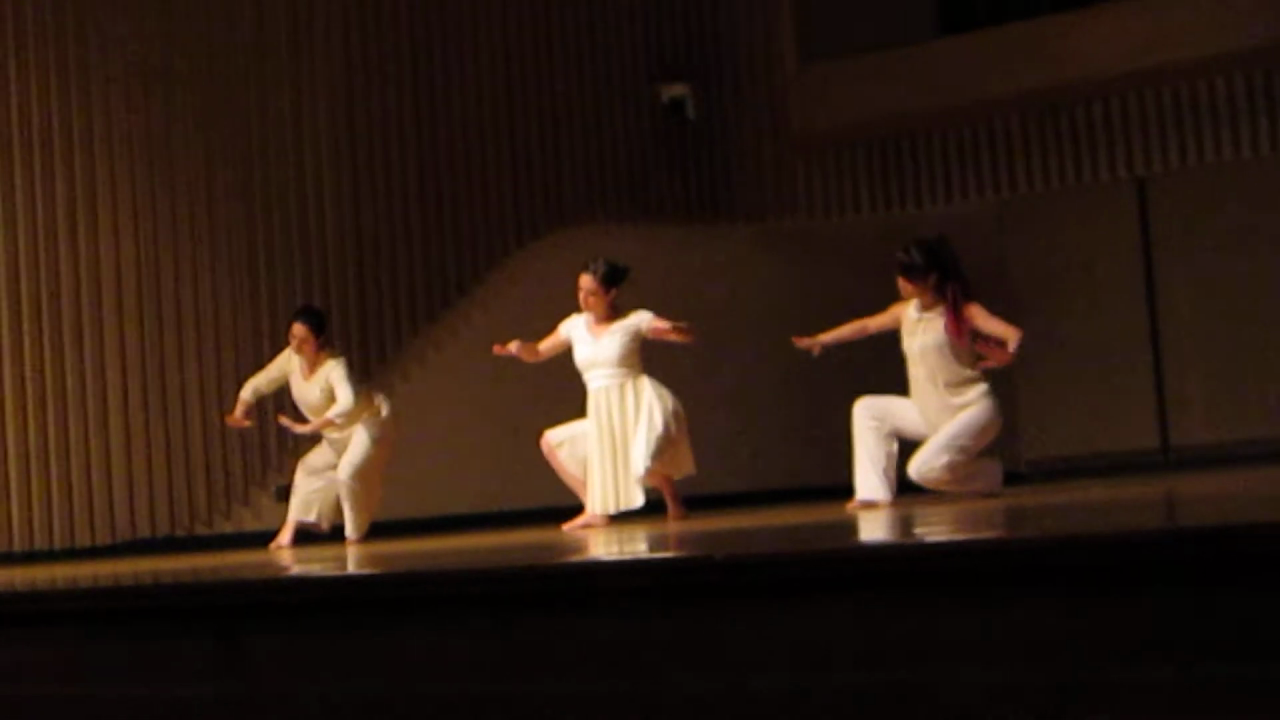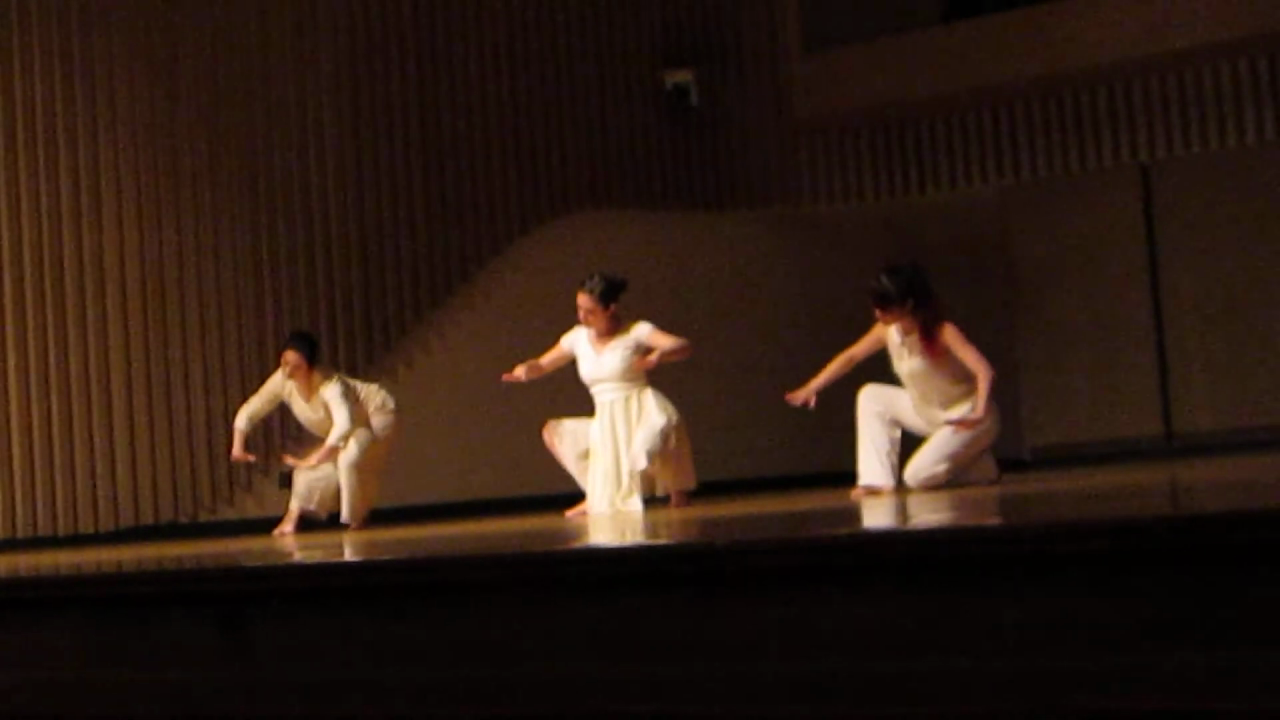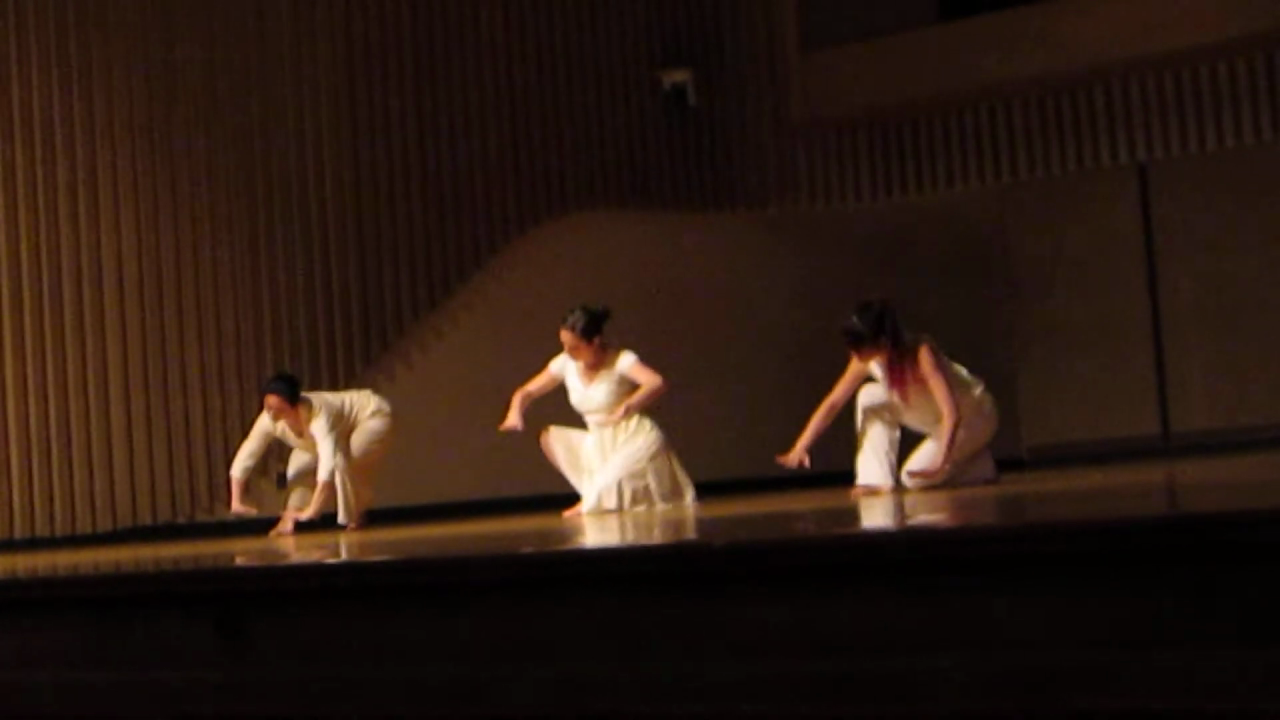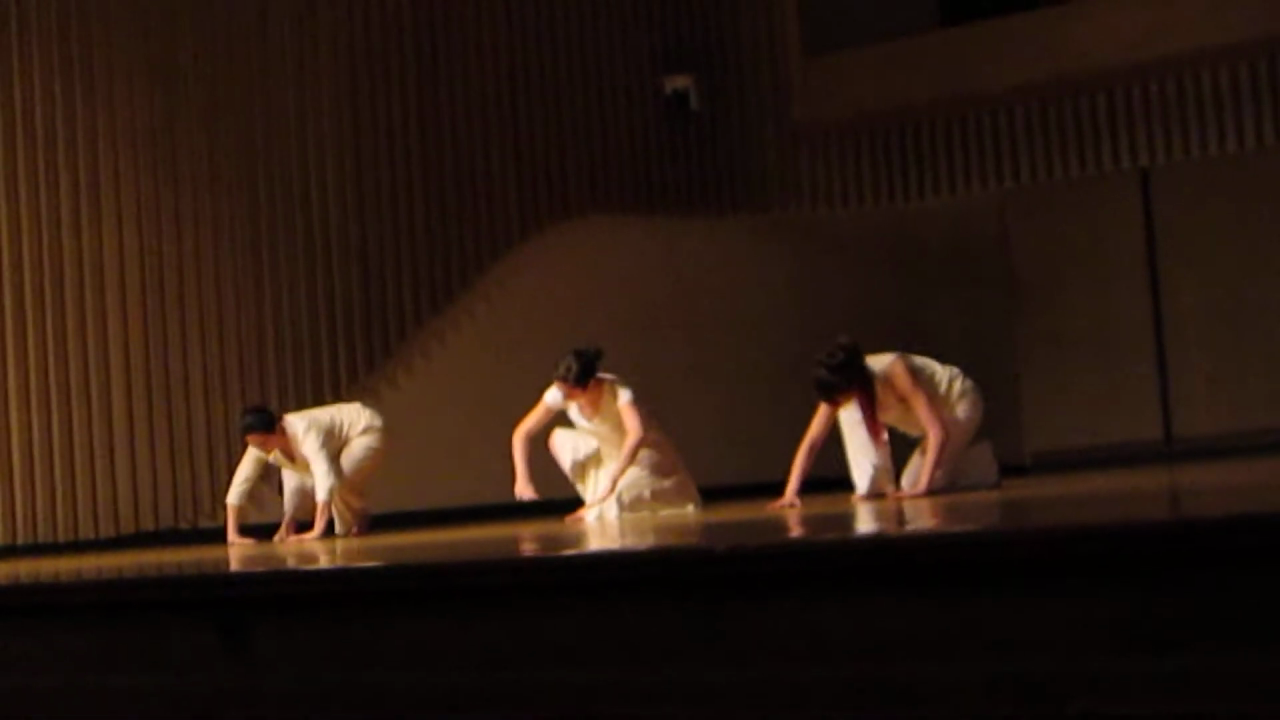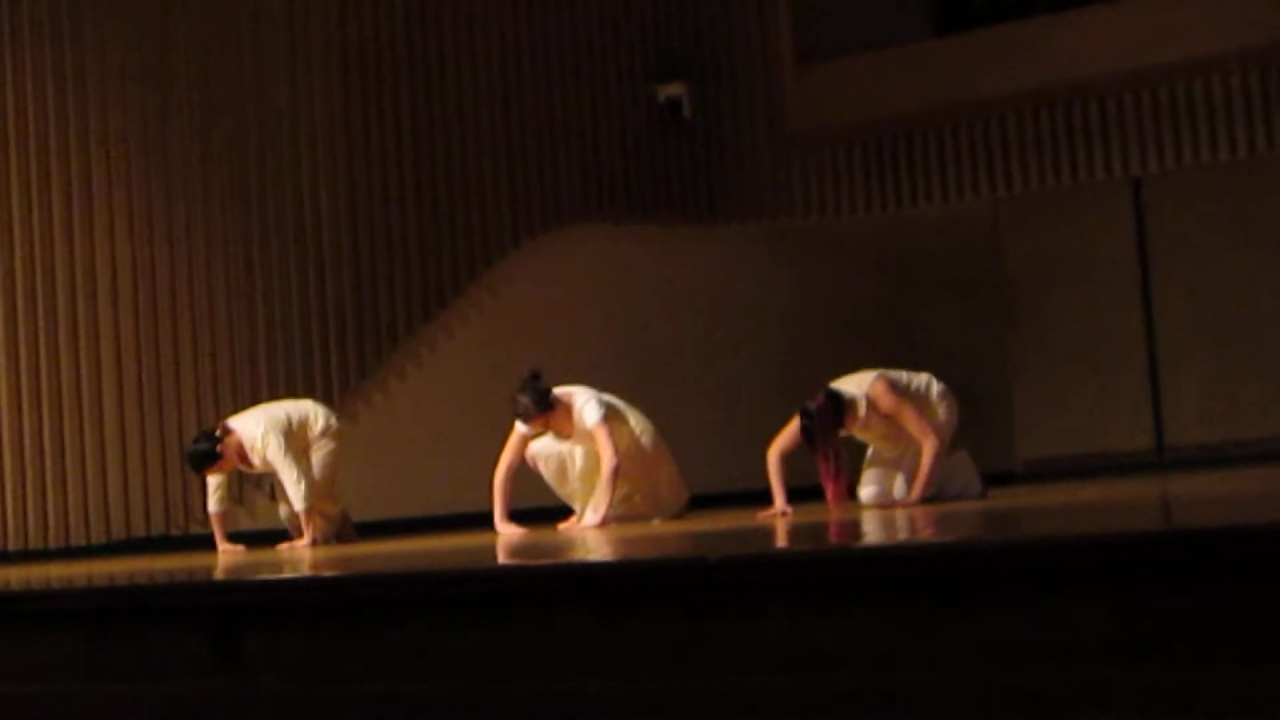
dt=1s
person 1, frame 1
left shoulder: (964, 311)
right shoulder: (904, 311)
left elbow: (1013, 333)
right elbow: (866, 325)
left wrist: (1008, 354)
right wrist: (820, 339)
left hip: (972, 409)
right hip: (930, 414)
left knee: (923, 469)
right knee: (867, 409)
left ankle: (988, 474)
right ankle: (875, 493)
person 1, frame 2
left shoulder: (942, 331)
right shoulder: (886, 331)
left elbow: (984, 370)
right elbow: (850, 356)
left wrist: (979, 415)
right wrist: (811, 388)
left hip: (965, 416)
right hip: (928, 414)
left knee: (918, 477)
right knee: (871, 396)
left ankle: (978, 465)
right ankle: (878, 479)
person 1, frame 3
left shoulder: (921, 355)
right shoulder: (865, 361)
left elbow: (951, 412)
right elbow: (833, 403)
left wrist: (939, 462)
right wrist: (800, 447)
left hip: (973, 413)
right hip: (931, 417)
left knee: (914, 479)
right knee: (869, 396)
left ankle: (978, 465)
right ankle: (877, 480)
person 1, frame 4
left shoulder: (895, 373)
right shoulder: (842, 388)
left elbow: (937, 432)
right elbow: (811, 441)
left wrist: (922, 485)
right wrist: (791, 492)
left hip: (959, 402)
left knee: (911, 485)
right knee: (850, 413)
left ankle: (979, 464)
right ankle: (877, 487)
person 1, frame 5
left shoulder: (878, 394)
right shoulder: (822, 410)
left elbow: (932, 441)
right elbow: (775, 452)
left wrist: (916, 494)
right wrist: (780, 502)
left hip: (934, 406)
right hip: (895, 428)
left knee: (904, 494)
right knee: (872, 496)
left ankle: (959, 471)
person 2, frame 1
left shoulder: (634, 320)
right shoulder: (575, 325)
left elbow: (687, 335)
right elbow: (537, 353)
left wrist: (669, 329)
right wrist: (518, 347)
left hip: (640, 405)
right hip: (603, 416)
left knee: (643, 463)
right knee: (550, 442)
left ankle: (673, 502)
right ankle: (594, 510)
person 2, frame 2
left shoulder: (636, 331)
right shoulder: (577, 337)
left elbow: (683, 346)
right elbow: (541, 366)
left wrist: (658, 355)
right wrist: (524, 369)
left hip: (643, 414)
right hip: (607, 424)
left knee: (643, 455)
right knee: (553, 432)
left ankle: (676, 490)
right ankle: (596, 494)
person 2, frame 3
left shoulder: (621, 360)
right shoulder: (565, 364)
left elbow: (657, 383)
right elbow: (526, 391)
left wrist: (626, 408)
right wrist: (515, 412)
left hip: (636, 440)
right hip: (599, 444)
left knee: (605, 495)
right knee: (550, 437)
right ankle: (591, 495)
person 2, frame 4
left shoulder: (617, 392)
right shoulder: (559, 393)
left elbow: (637, 434)
right elbow: (521, 433)
left wrist: (612, 480)
right wrist: (522, 479)
left hip: (643, 454)
right hip: (606, 451)
left knee: (610, 506)
right knee: (558, 438)
right ankle: (594, 501)
person 2, frame 5
left shoulder: (586, 405)
right shoulder: (531, 417)
left elbow: (611, 461)
right elbow: (504, 468)
left wrist: (600, 515)
right wrist: (501, 520)
left hip: (632, 443)
right hip: (588, 445)
right knee: (534, 452)
right ankle: (585, 509)
person 3, frame 1
left shoulder: (334, 366)
right shoulder: (290, 358)
left elbow: (346, 404)
right elbow: (258, 383)
left wrist: (308, 428)
right wrist: (240, 412)
left hip: (368, 421)
right hip: (338, 435)
left knee: (348, 472)
right knee: (309, 469)
left ankle: (355, 536)
right ankle: (289, 529)
person 3, frame 2
left shoulder: (329, 384)
right shoulder: (282, 381)
left elbow: (343, 425)
right elbow: (249, 410)
left wrist: (314, 461)
right wrist: (238, 446)
left hip: (375, 414)
left knee: (348, 460)
right knee: (308, 465)
left ankle: (357, 521)
right ankle: (292, 517)
person 3, frame 3
left shoulder: (317, 414)
right shoulder: (268, 420)
left elbow: (328, 463)
right elbow: (245, 456)
left wrist: (311, 510)
right wrist: (236, 501)
left hip: (372, 417)
right hip: (342, 425)
left knee: (342, 462)
left ankle: (355, 518)
right ankle: (289, 519)
person 3, frame 4
left shoulder: (305, 433)
right shoulder: (259, 446)
left elbow: (325, 479)
right elbow: (239, 483)
left wrist: (317, 531)
right wrist: (232, 534)
left hip: (365, 431)
right hip: (336, 440)
left knee: (336, 481)
left ankle: (357, 525)
right ankle: (288, 526)
person 3, frame 5
left shoulder: (263, 437)
right shoulder: (219, 442)
left elbow: (296, 482)
right elbow: (215, 493)
left wrist: (308, 538)
right wrist: (221, 542)
left hip: (318, 427)
right hip: (294, 436)
left knee: (315, 493)
right knee: (287, 507)
left ankle: (343, 532)
